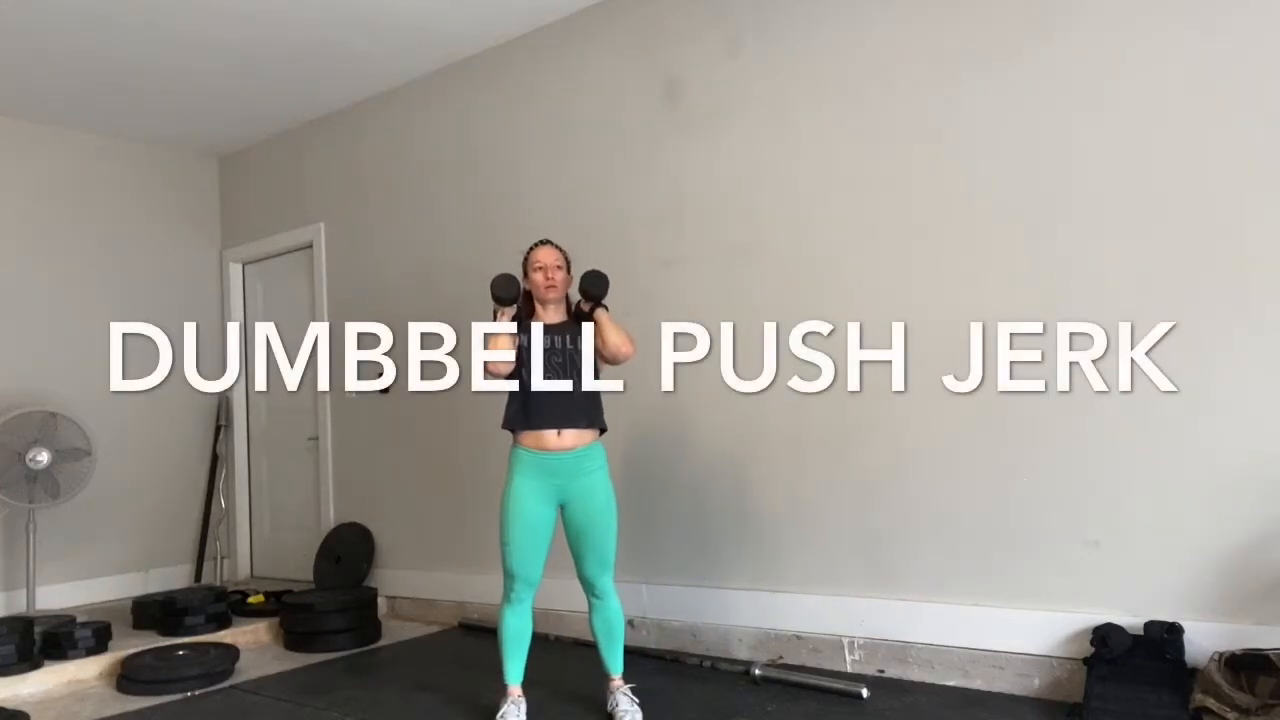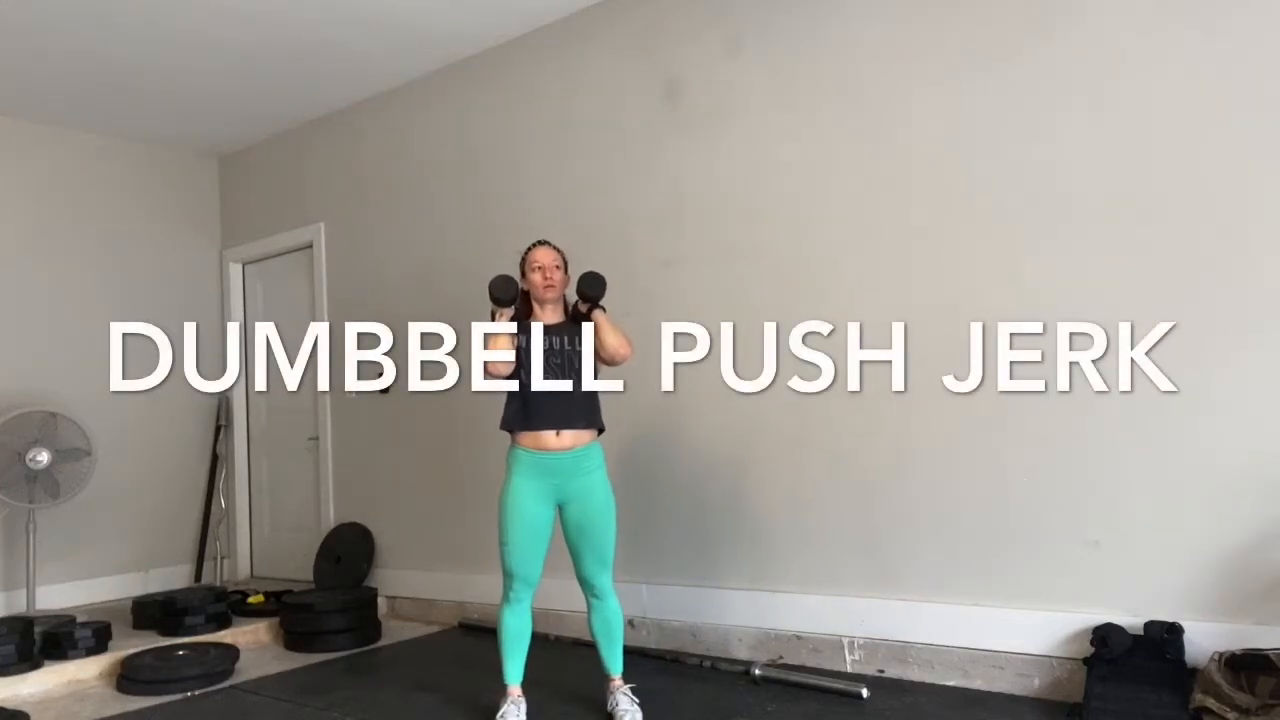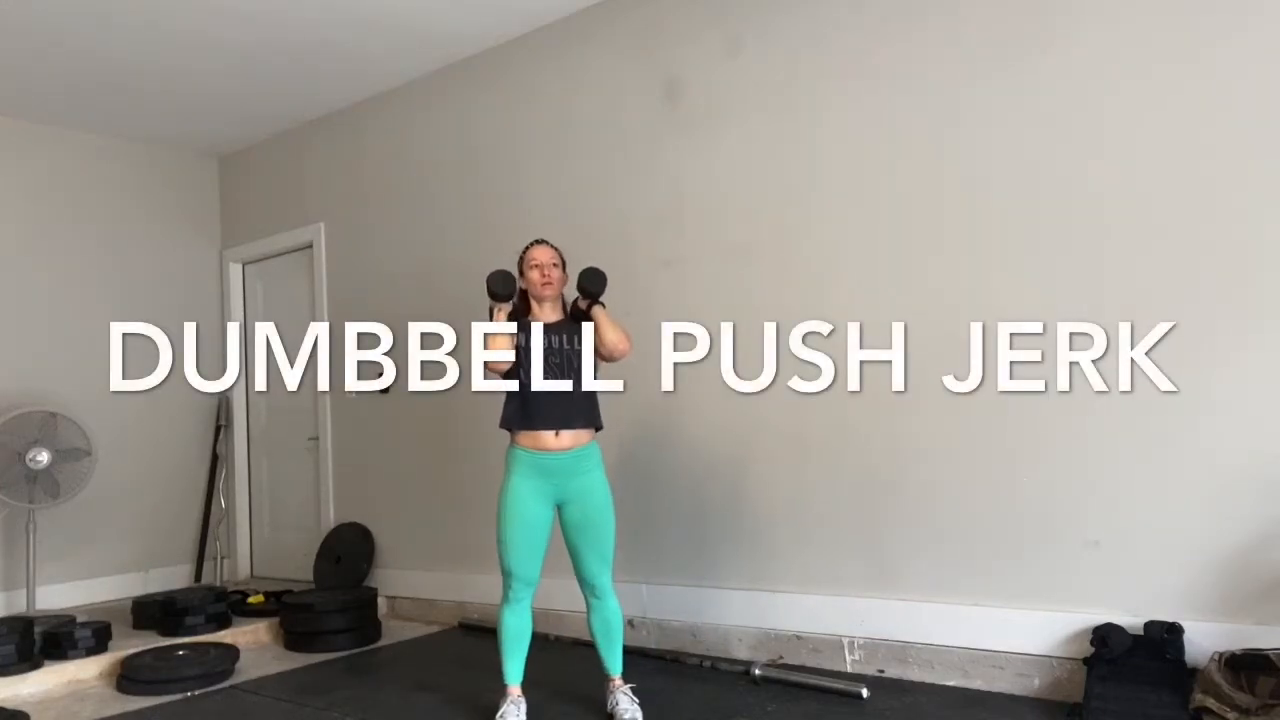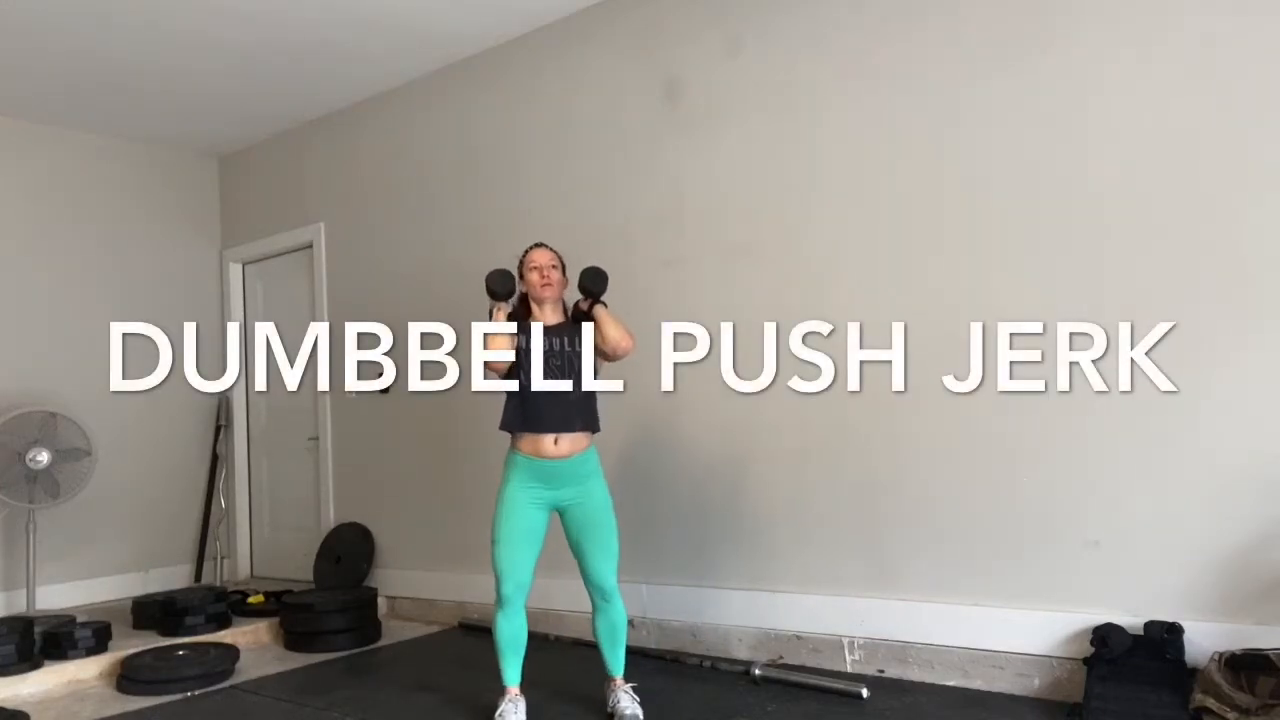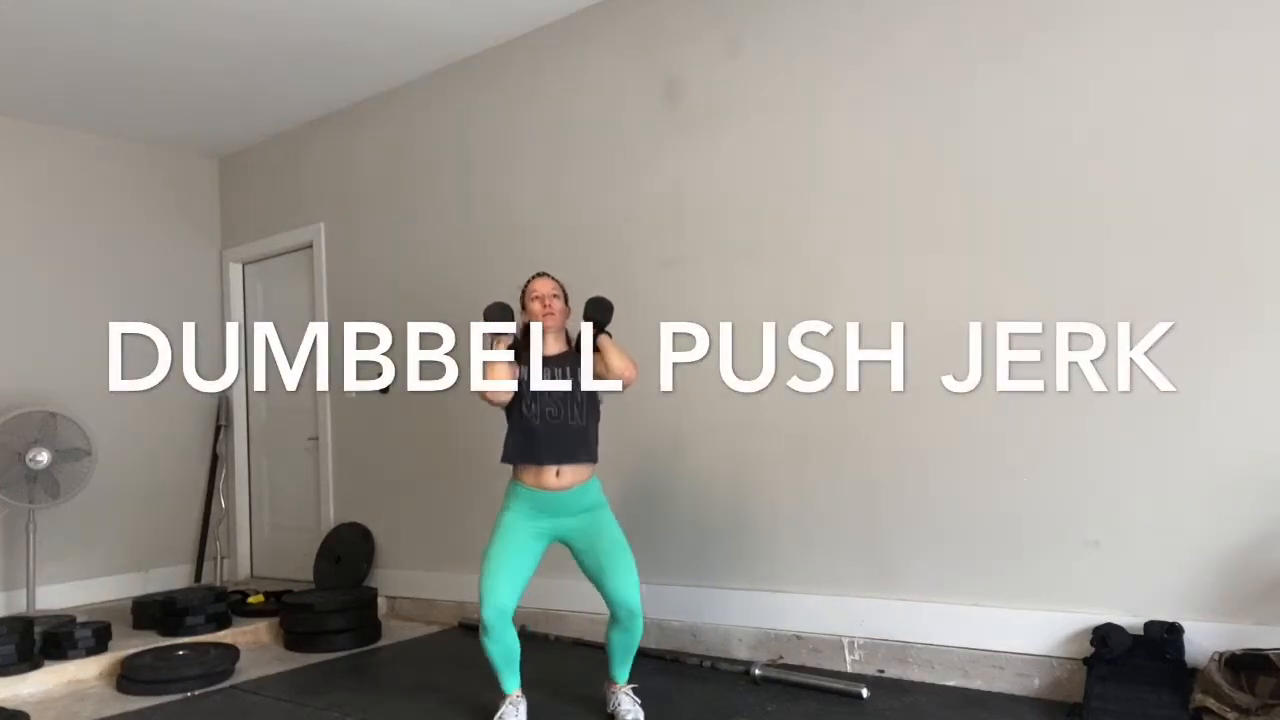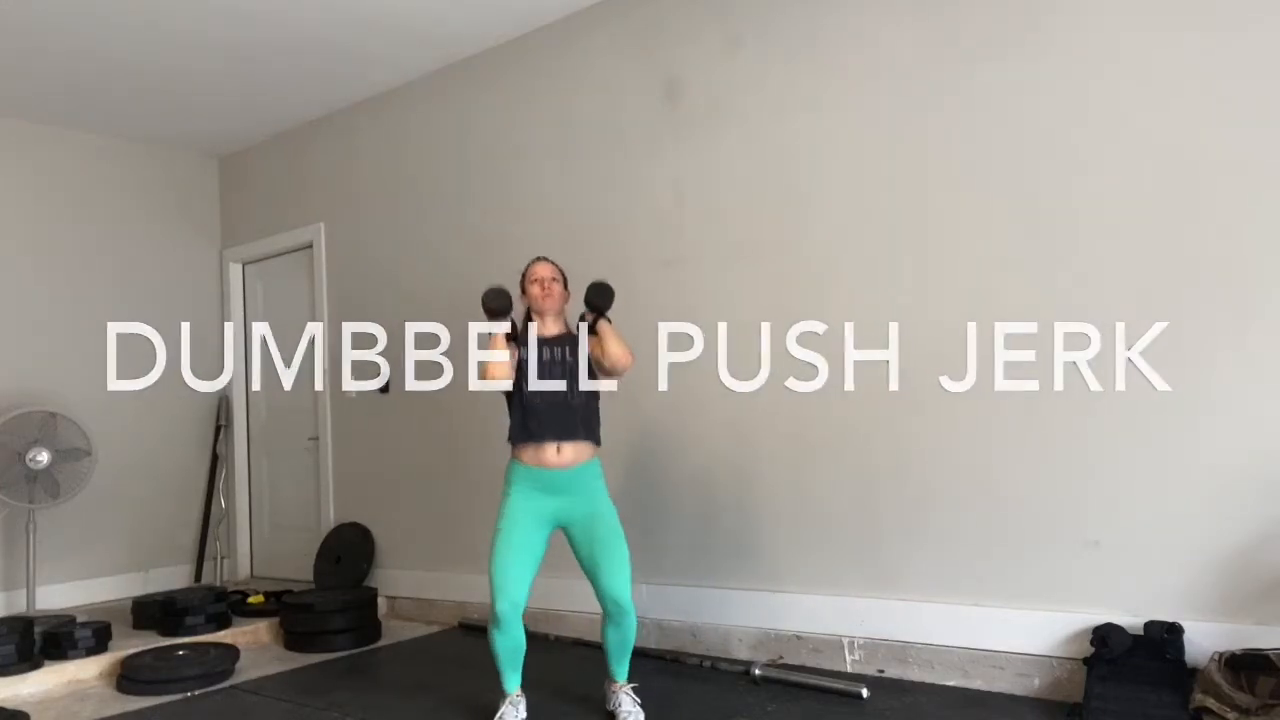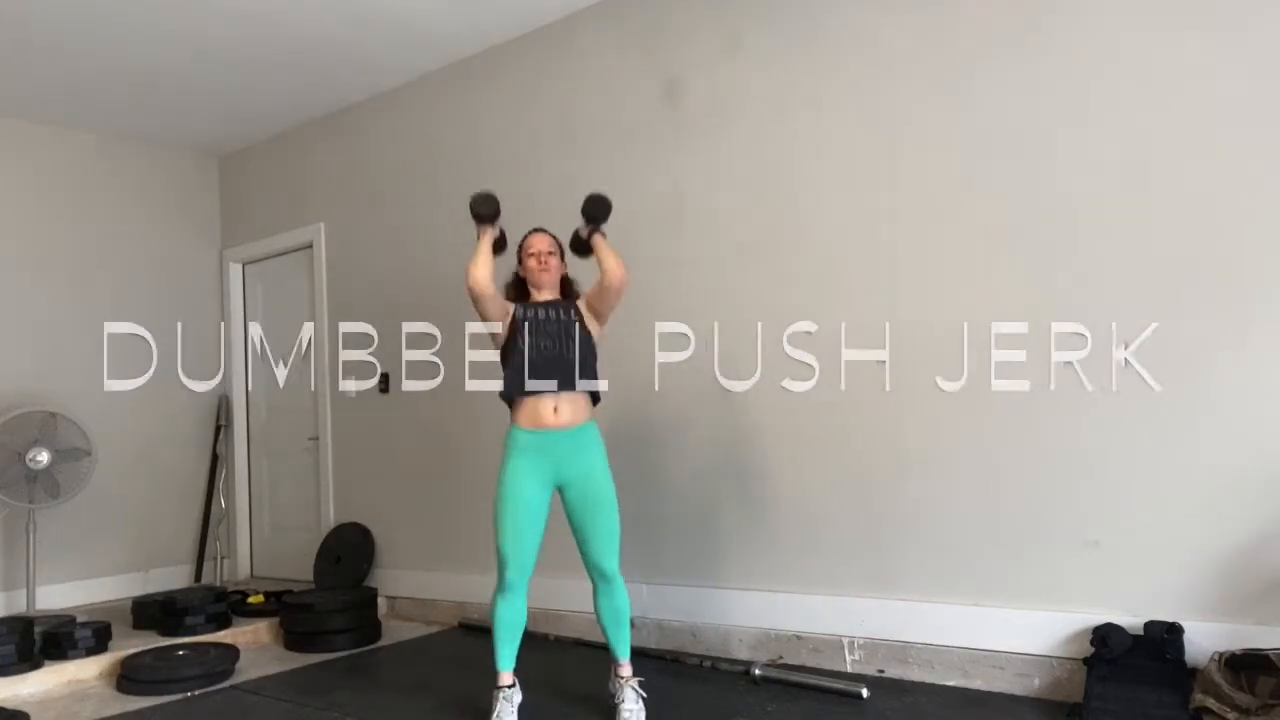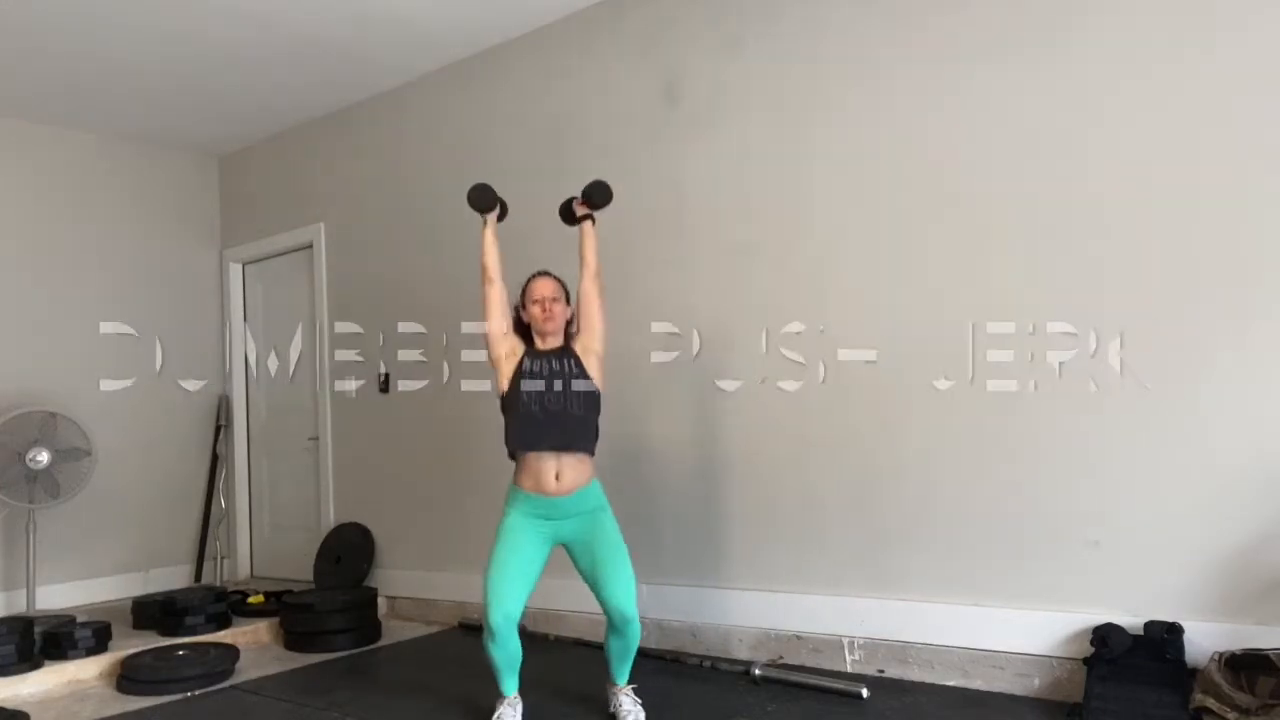
dt=0.2s
person 1, frame 1
left shoulder: (586, 330)
right shoulder: (515, 330)
left elbow: (622, 351)
right elbow: (497, 367)
left wrist: (596, 309)
right wrist: (505, 315)
left hip: (586, 467)
right hip: (530, 469)
left knee: (599, 583)
right knee: (519, 586)
person 1, frame 2
left shoulder: (584, 330)
right shoulder: (514, 331)
left elbow: (620, 353)
right elbow: (496, 368)
left wrist: (594, 310)
right wrist: (502, 316)
left hip: (584, 467)
right hip: (528, 469)
left knee: (598, 583)
right knee: (518, 587)
person 1, frame 3
left shoulder: (583, 328)
right shoulder: (512, 328)
left elbow: (619, 348)
right elbow: (496, 363)
left wrist: (594, 305)
right wrist: (500, 311)
left hip: (582, 467)
right hip: (527, 469)
left knee: (598, 583)
right knee: (518, 587)
person 1, frame 4
left shoulder: (584, 331)
right shoulder: (513, 331)
left elbow: (622, 346)
right elbow: (496, 363)
left wrist: (596, 305)
right wrist: (500, 312)
left hip: (582, 474)
right hip: (526, 477)
left knee: (604, 585)
right knee: (510, 589)
person 1, frame 5
left shoulder: (589, 361)
right shoulder: (515, 362)
left elbow: (626, 375)
right elbow: (495, 393)
left wrist: (600, 335)
right wrist: (502, 341)
left hip: (586, 505)
right hip: (526, 507)
left knee: (628, 603)
right knee: (493, 611)
person 1, frame 6
left shoulder: (586, 346)
right shoulder: (515, 348)
left elbow: (621, 363)
right elbow: (495, 379)
left wrist: (600, 322)
right wrist: (500, 330)
left hip: (585, 488)
right hip: (527, 490)
left knee: (619, 597)
right knee: (505, 606)
person 1, frame 7
left shoulder: (585, 309)
right shoulder: (509, 312)
left elbow: (618, 277)
right elbow: (478, 284)
left wrist: (596, 239)
right wrist: (486, 240)
left hip: (582, 449)
right hip: (527, 452)
left knee: (606, 569)
right knee: (512, 575)
left ankle: (623, 677)
person 1, frame 8
left shoulder: (585, 352)
right shoulder: (510, 356)
left elbow: (590, 276)
right elbow: (492, 280)
left wrist: (586, 220)
right wrist: (490, 221)
left hip: (586, 508)
right hip: (527, 513)
left knee: (624, 612)
right knee: (499, 618)
